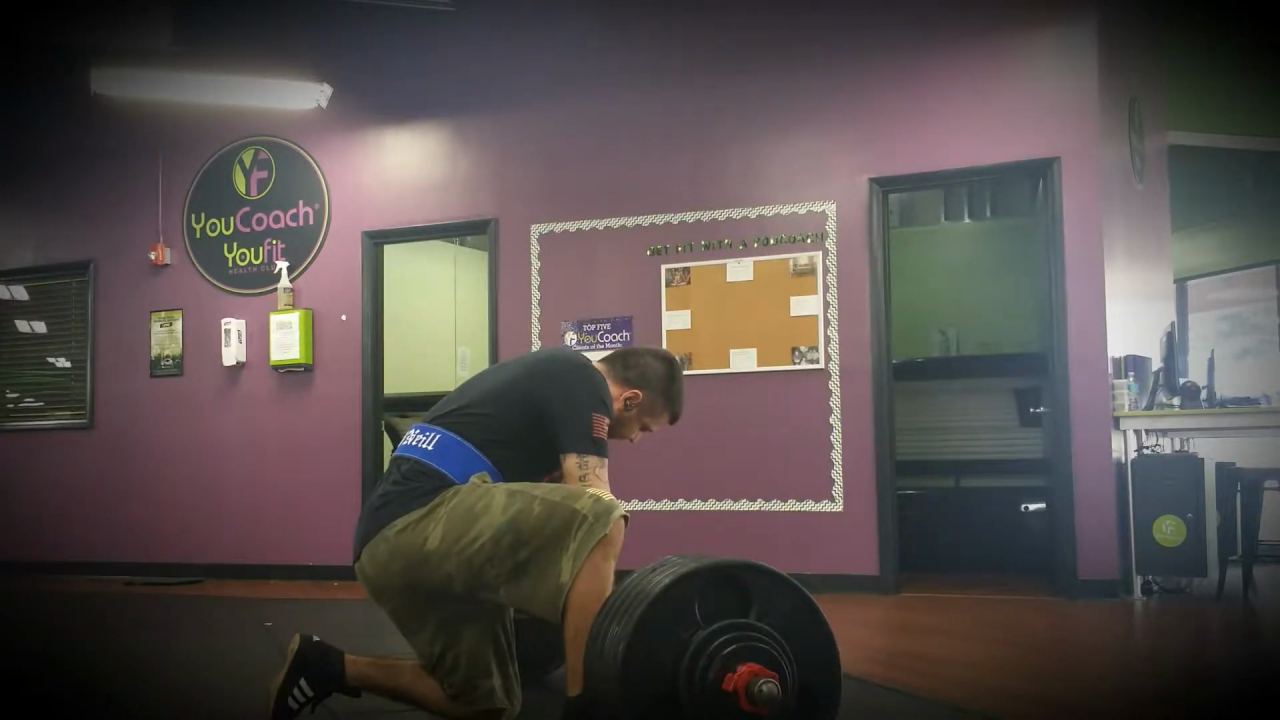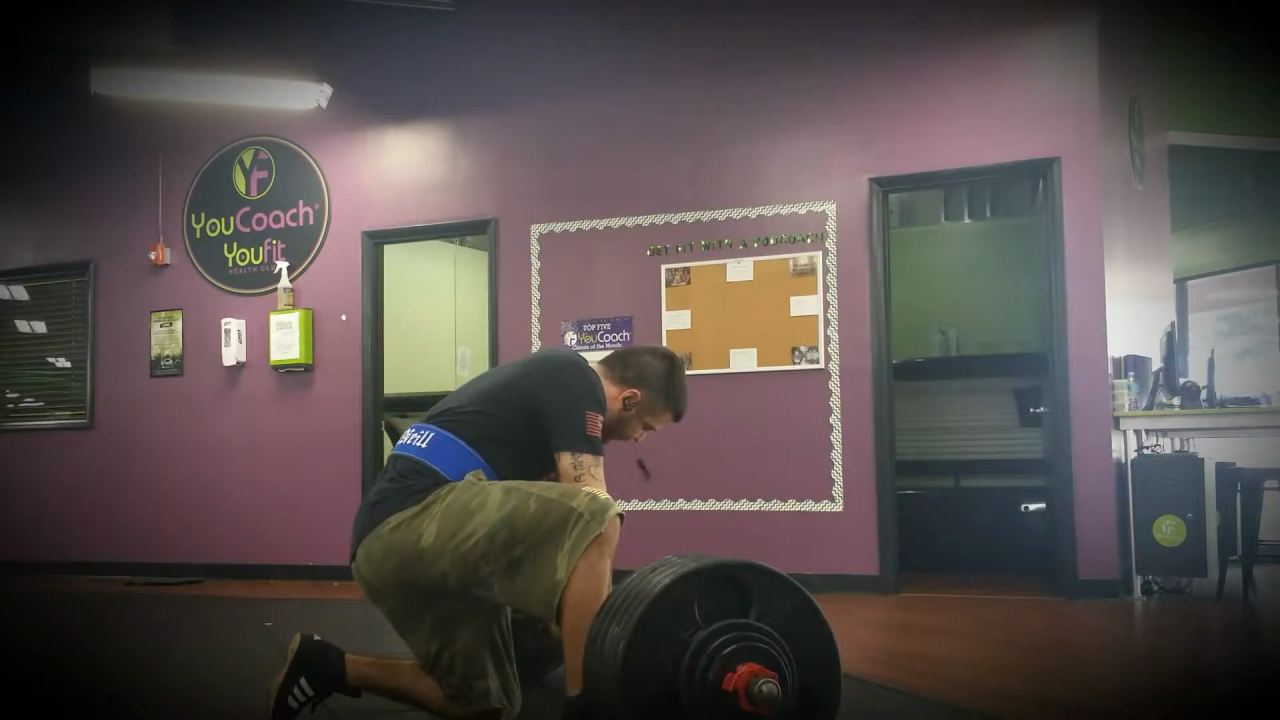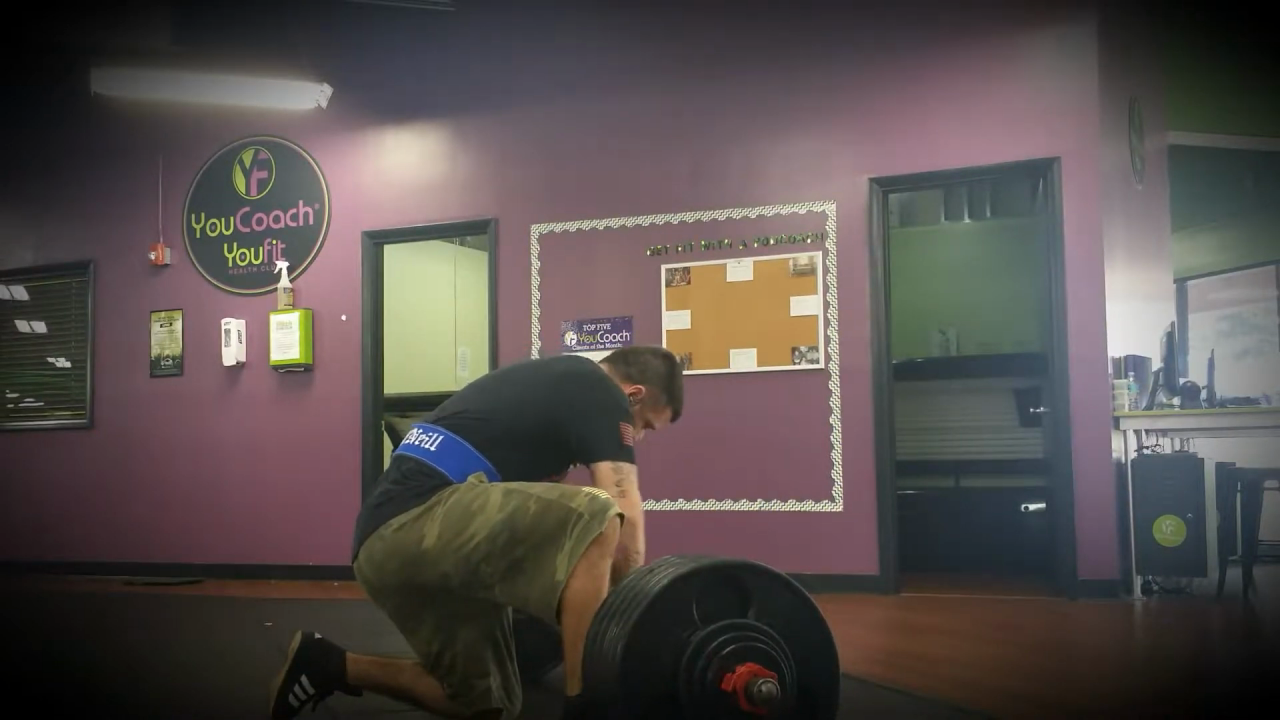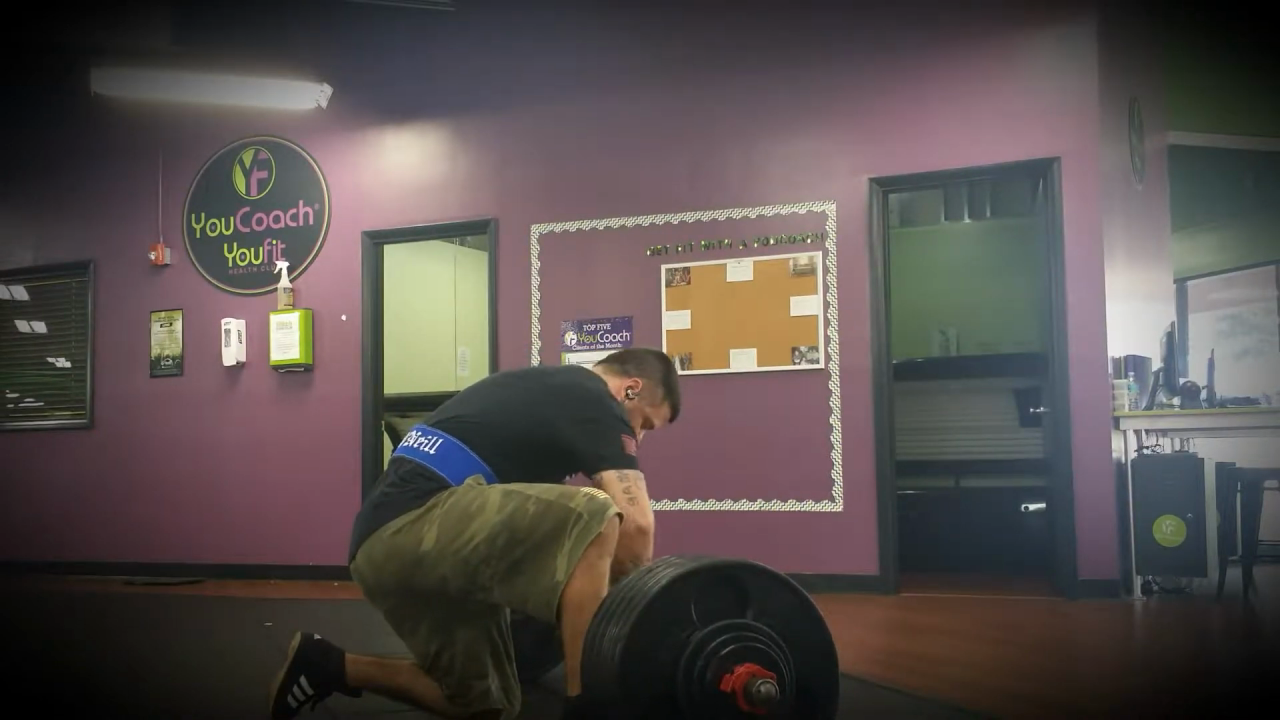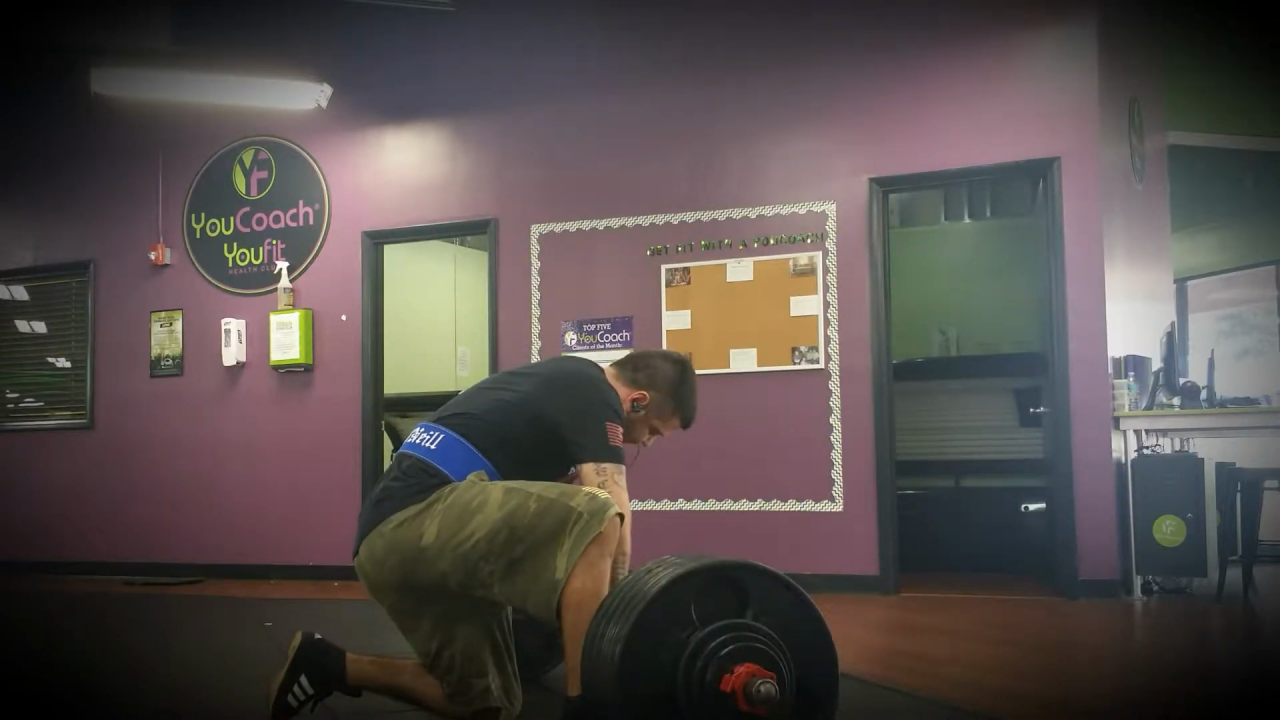
dt=0.4s
person 1, frame 1
left shoulder: (550, 378)
right shoulder: (583, 382)
left elbow: (548, 513)
right elbow: (593, 509)
left hip: (388, 541)
right hip: (421, 524)
right knee: (600, 523)
left ankle: (325, 667)
person 1, frame 2
left shoulder: (548, 382)
right shoulder: (576, 381)
left elbow: (536, 516)
right elbow: (589, 509)
left wrist: (562, 611)
left hip: (384, 540)
right hip: (415, 522)
right knee: (594, 520)
left ankle: (327, 667)
person 1, frame 3
left shoulder: (554, 384)
right shoulder: (597, 391)
left elbow: (539, 519)
right elbow: (625, 518)
left hip: (387, 539)
right hip: (420, 522)
right knee: (593, 520)
left ankle: (327, 665)
person 1, frame 4
left shoulder: (548, 390)
right shoulder: (593, 401)
left elbow: (535, 516)
right elbow: (635, 524)
left hip: (384, 542)
right hip: (416, 527)
right knee: (592, 520)
left ankle: (327, 666)
person 1, frame 5
left shoulder: (562, 385)
right shoulder: (592, 394)
left elbow: (541, 511)
right elbow: (612, 520)
left hip: (388, 537)
right hip: (417, 520)
right knee: (592, 520)
left ankle: (328, 666)
